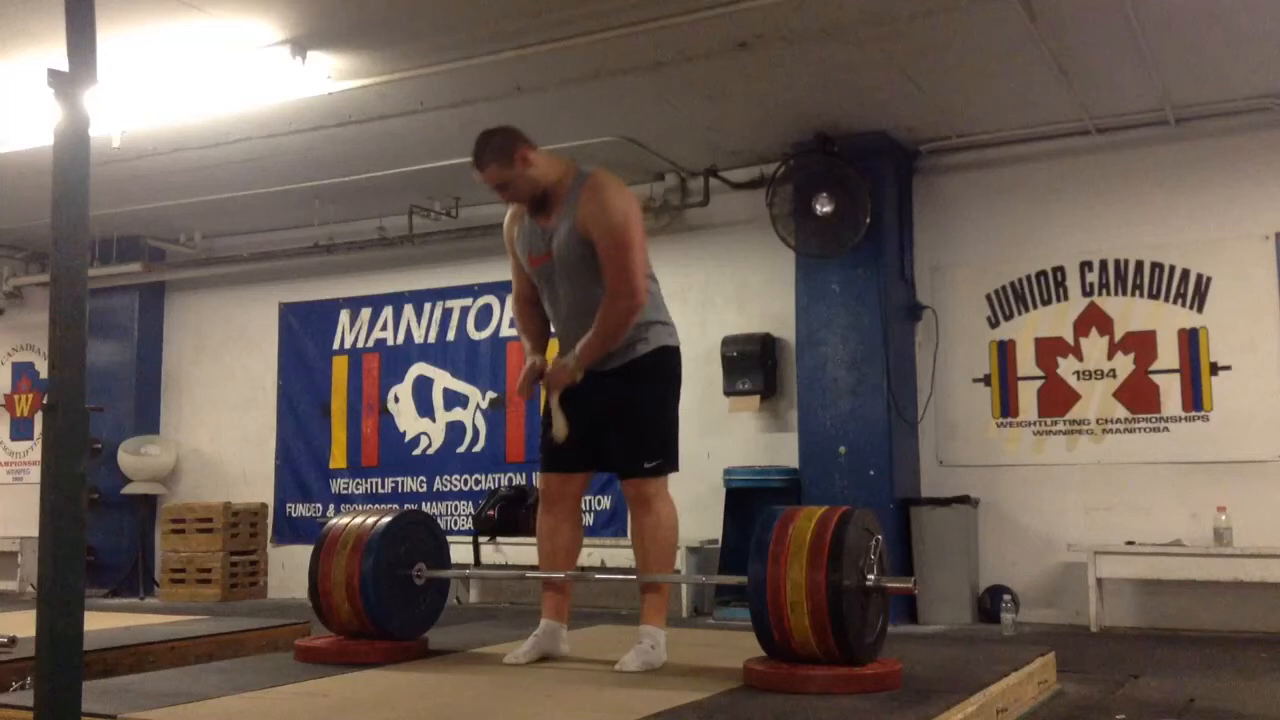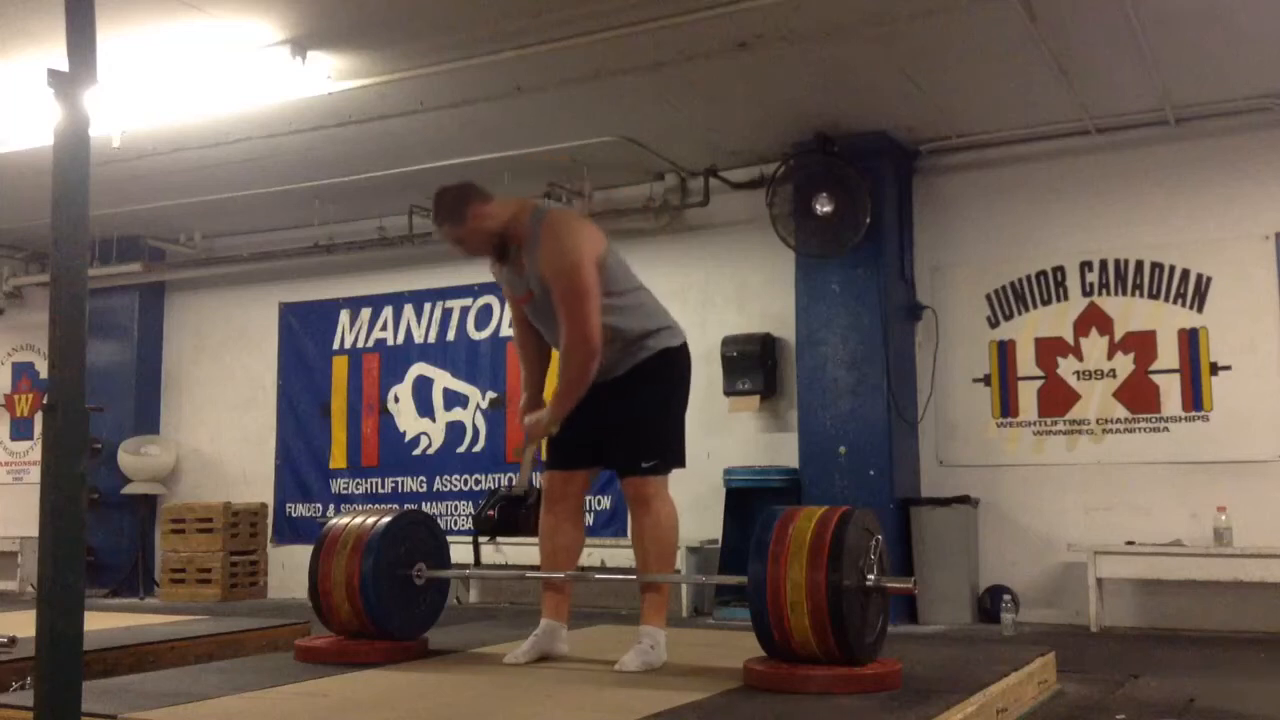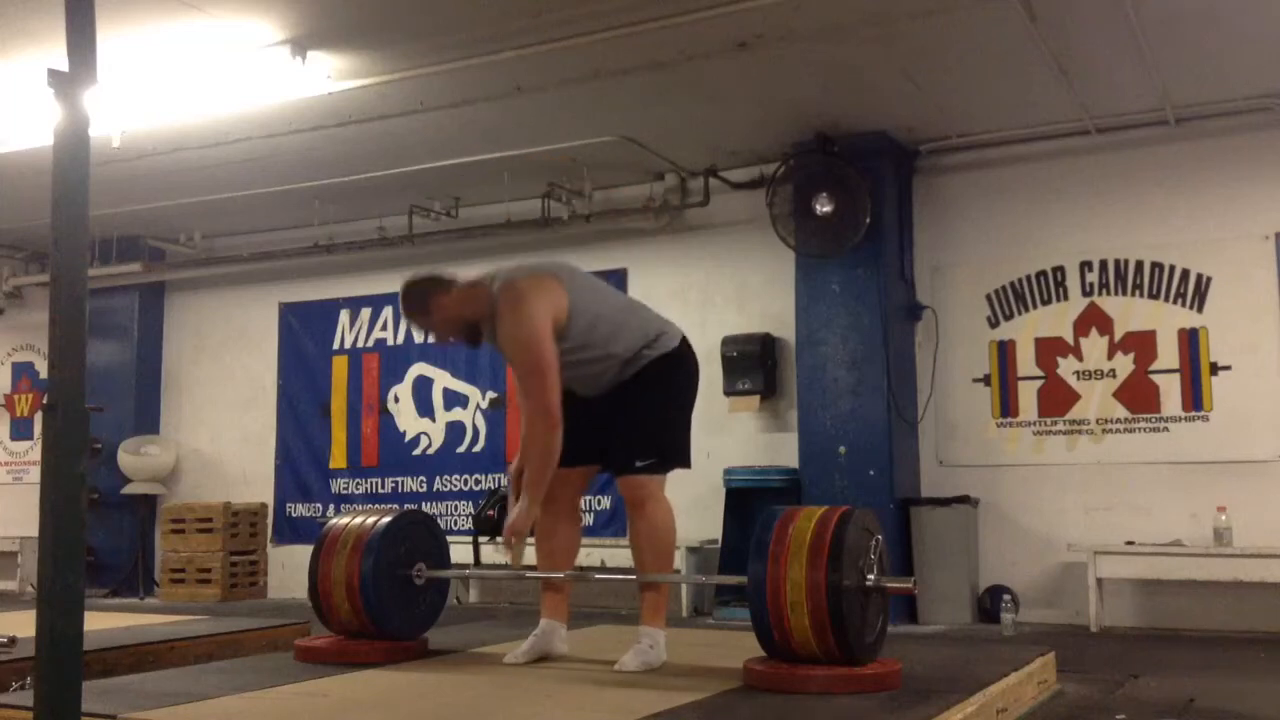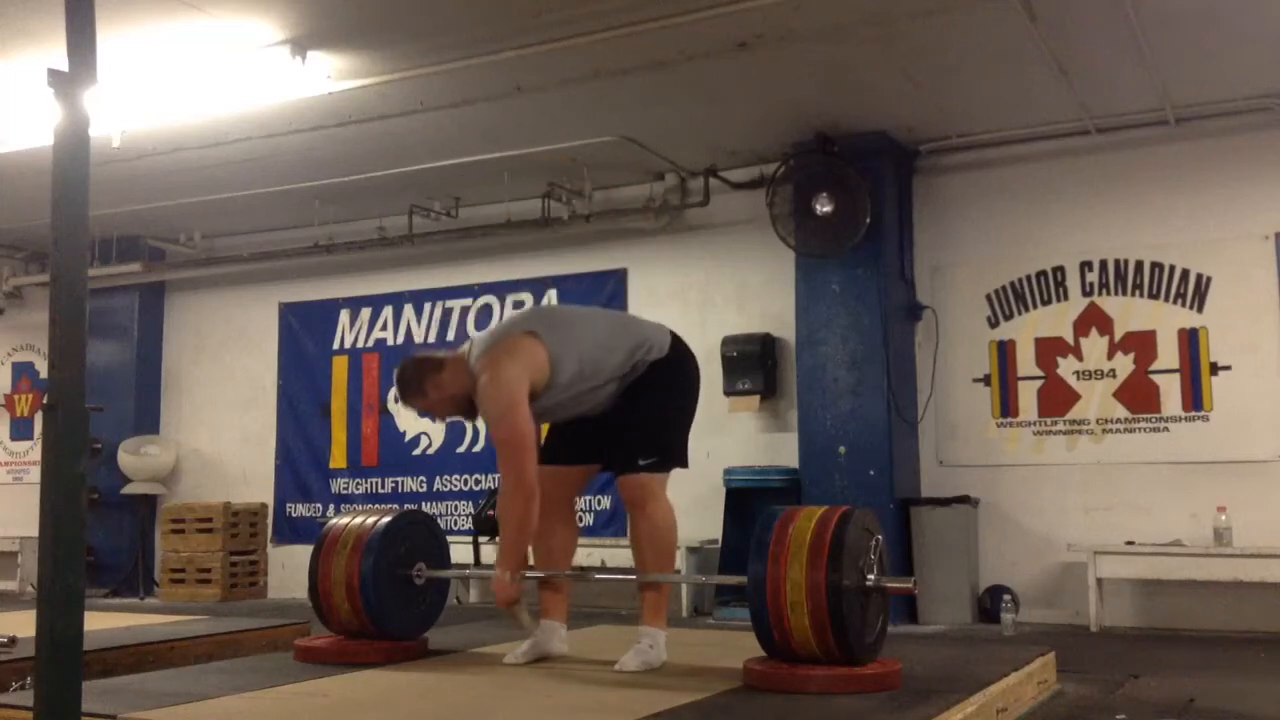
dt=0.3s
person 1, frame 1
left shoulder: (600, 199)
right shoulder: (517, 222)
left elbow: (630, 295)
right elbow: (525, 296)
left wrist: (576, 364)
right wrist: (535, 354)
left hip: (641, 361)
right hip: (581, 369)
left knee: (644, 489)
right knee: (556, 492)
left ankle: (653, 633)
right ankle: (552, 628)
person 1, frame 2
left shoulder: (559, 238)
right shoulder: (502, 254)
left elbow: (584, 339)
right elbow: (526, 325)
left wrist: (553, 415)
right wrist: (532, 389)
left hip: (651, 360)
right hip: (590, 374)
left knee: (644, 489)
right knee: (559, 492)
left ankle: (653, 634)
right ankle: (552, 628)
person 1, frame 3
left shoulder: (517, 308)
right shoulder: (488, 308)
left elbow: (547, 417)
left wrist: (527, 506)
right wrist: (526, 458)
left hip: (657, 364)
right hip: (601, 380)
left knee: (639, 488)
right knee: (556, 490)
left ankle: (653, 636)
right ankle: (552, 628)
person 1, frame 4
left shoulder: (496, 378)
right shoulder: (482, 366)
left elbow: (519, 486)
left wrist: (507, 571)
right wrist: (514, 551)
left hip: (657, 368)
right hip: (604, 389)
left knee: (639, 490)
right knee: (551, 491)
left ankle: (652, 635)
right ankle: (551, 629)
